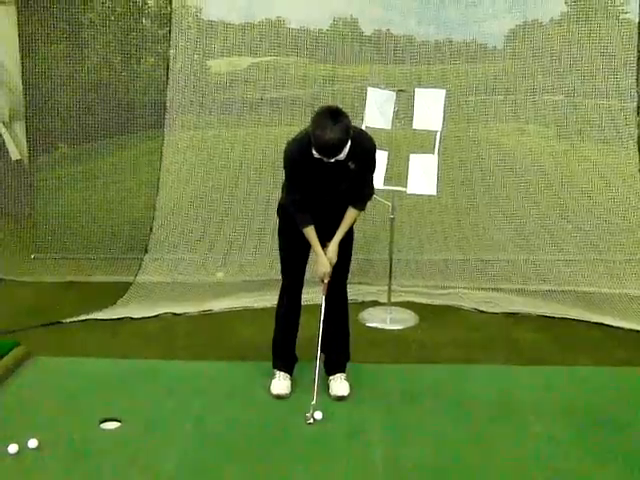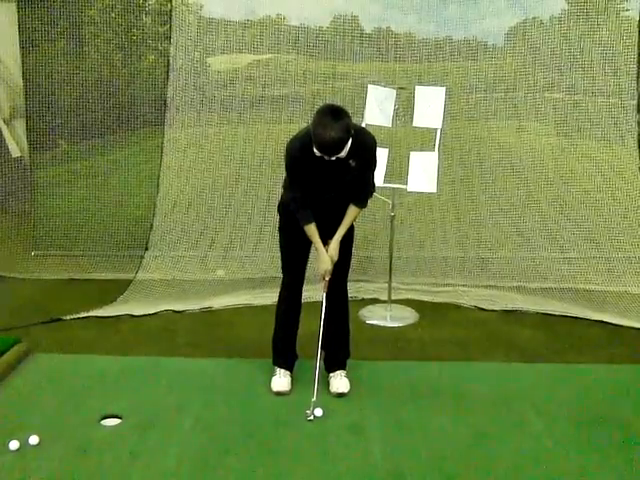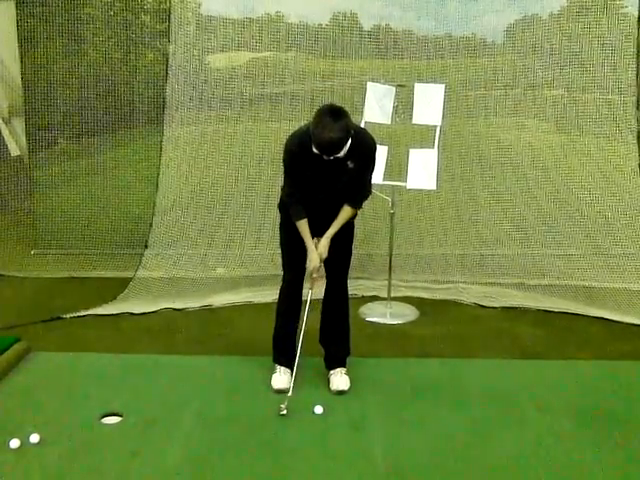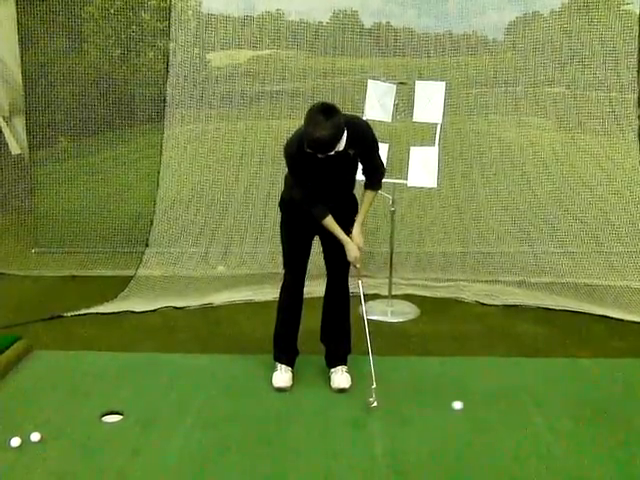
dt=0.7s
person 1, frame 1
left shoulder: (364, 146)
right shoulder: (296, 149)
left elbow: (360, 198)
right elbow: (299, 207)
left wrist: (336, 242)
right wrist: (319, 254)
left hip: (339, 218)
right hip: (297, 217)
left knee: (337, 290)
right knee: (291, 287)
left ankle: (337, 368)
right ankle: (282, 366)
person 1, frame 2
left shoulder: (365, 143)
right shoulder: (297, 147)
left elbow: (361, 196)
right elbow: (300, 204)
left wrist: (337, 240)
right wrist: (320, 252)
left hip: (340, 215)
right hip: (297, 214)
left knee: (338, 286)
right knee: (292, 283)
left ankle: (337, 365)
right ankle: (282, 364)
person 1, frame 3
left shoulder: (364, 144)
right shoulder: (296, 144)
left elbow: (357, 197)
right elbow: (294, 199)
left wrist: (327, 238)
right wrist: (310, 247)
left hip: (339, 214)
right hip: (298, 212)
left knee: (337, 282)
right knee: (292, 280)
left ankle: (337, 362)
right ankle: (283, 361)
person 1, frame 4
left shoulder: (360, 132)
right shoulder: (295, 147)
left elbow: (374, 175)
right elbow: (311, 203)
left wrist: (358, 225)
right wrist: (345, 242)
left hip: (341, 206)
right hip: (299, 209)
left knee: (338, 279)
right knee: (294, 278)
left ankle: (338, 360)
right ankle: (284, 359)
